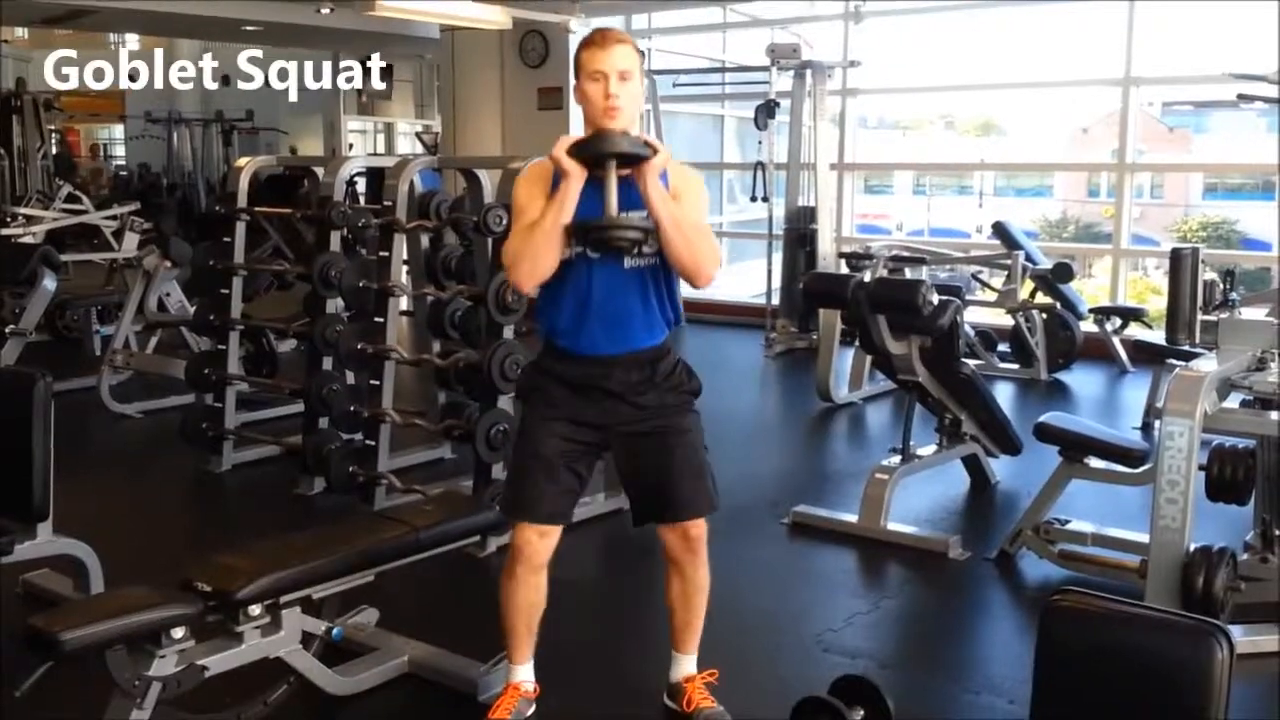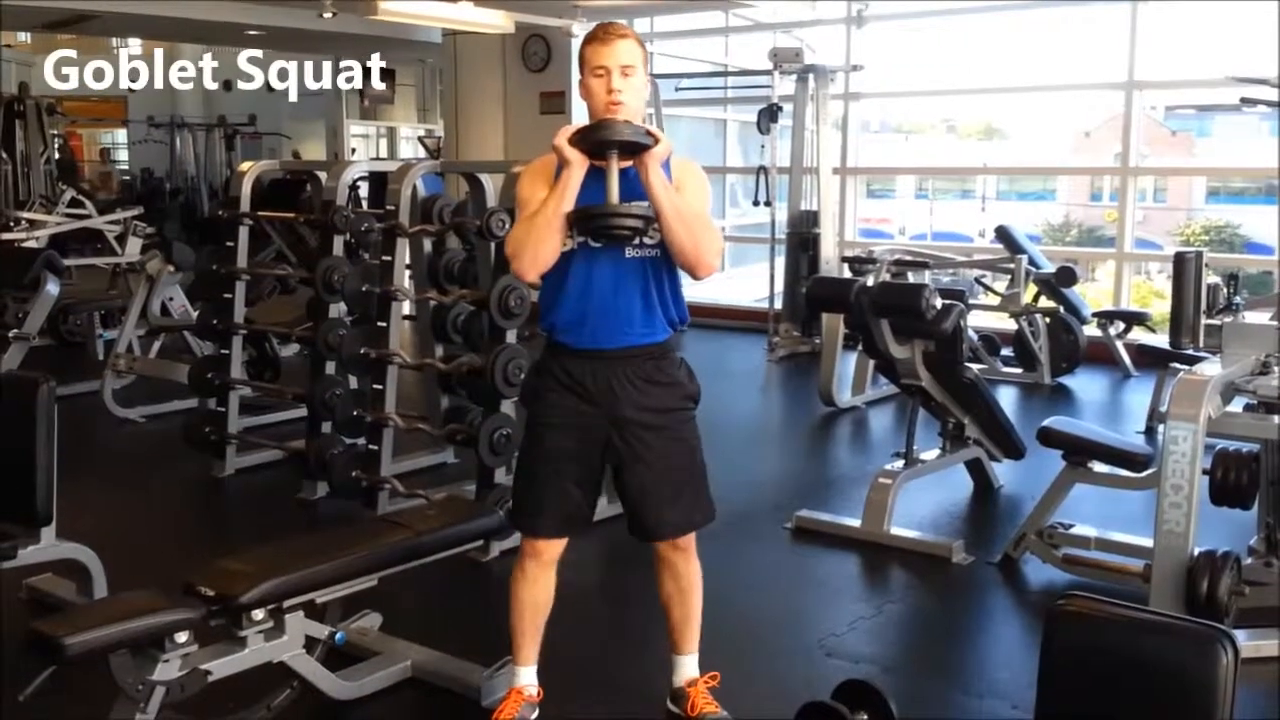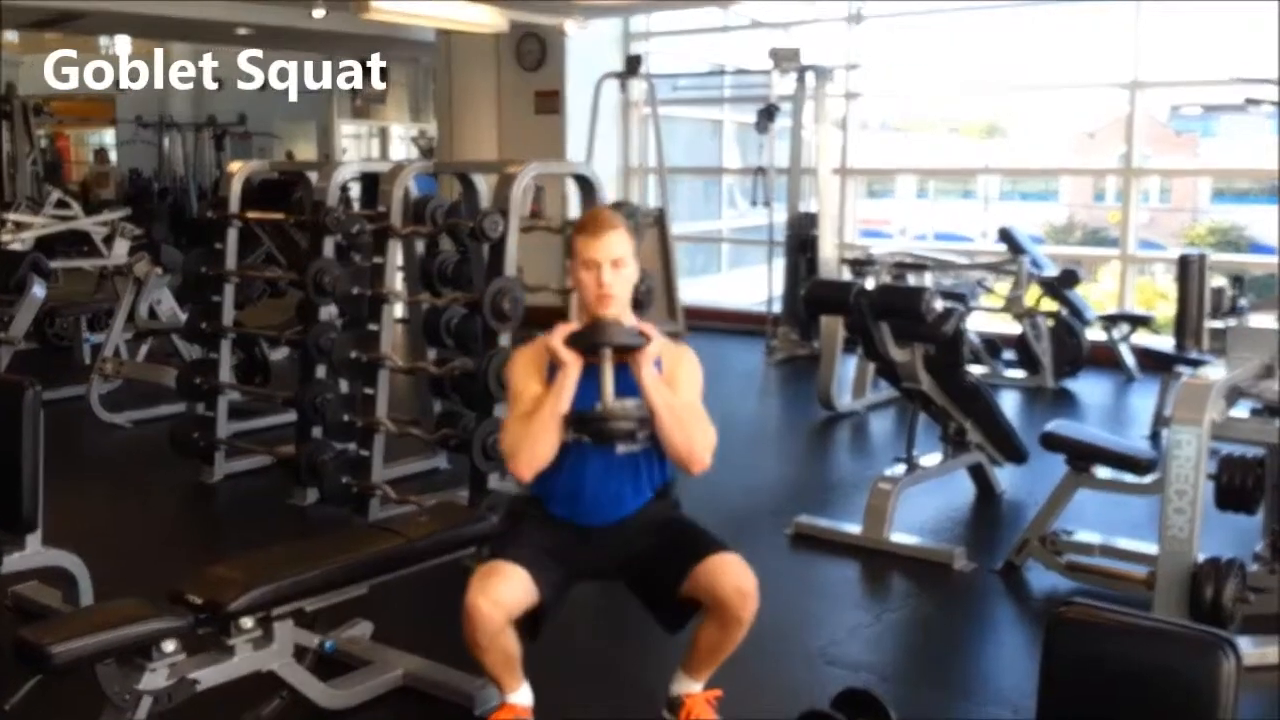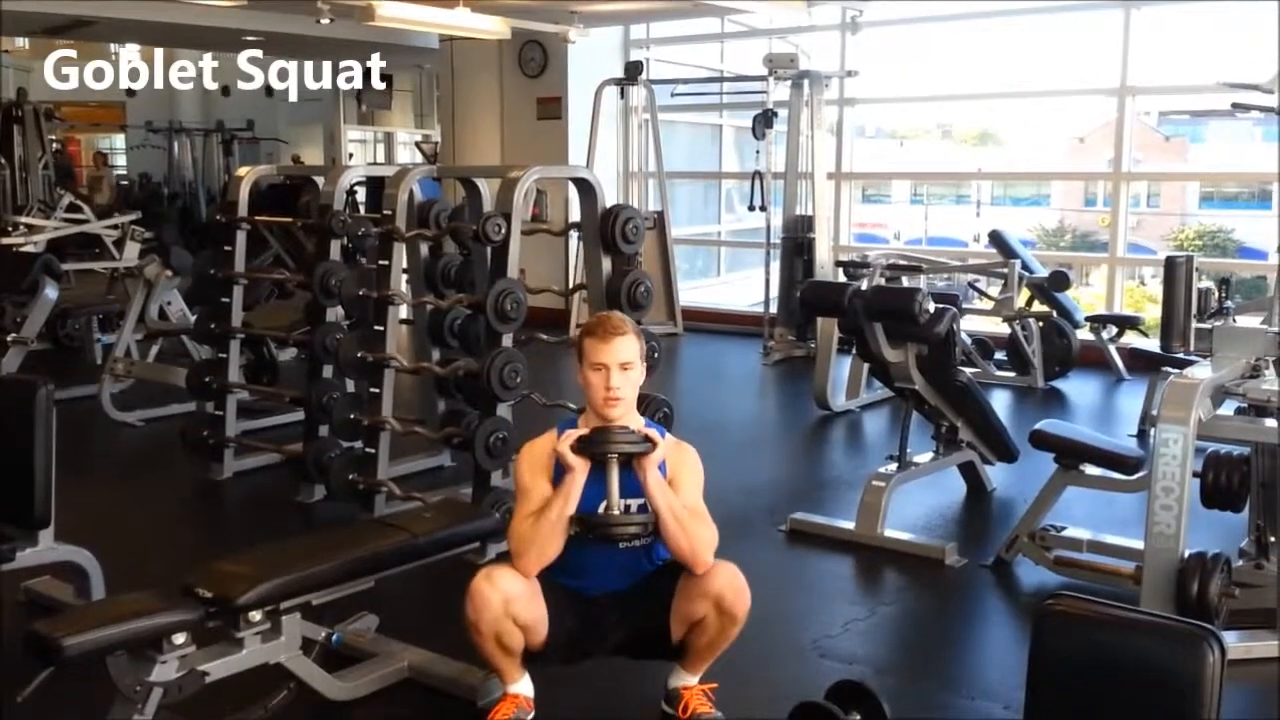
dt=0.7s
person 1, frame 1
left shoulder: (678, 178)
right shoulder: (542, 177)
left elbow: (703, 273)
right elbow: (524, 276)
left wrist: (650, 183)
right wrist: (573, 183)
left hip: (652, 378)
right hip: (566, 380)
left knee: (687, 537)
right knee: (531, 545)
person 1, frame 2
left shoulder: (680, 170)
right shoulder: (546, 170)
left elbow: (704, 261)
right elbow: (526, 265)
left wrist: (651, 173)
right wrist: (575, 171)
left hip: (651, 375)
right hip: (568, 376)
left knee: (676, 543)
right knee: (539, 546)
person 1, frame 3
left shoulder: (673, 357)
right shoulder: (536, 358)
left elbow: (697, 458)
right elbow: (523, 465)
left wrist: (645, 371)
right wrist: (569, 372)
left hip: (643, 521)
right hip: (555, 524)
left knee: (737, 589)
right knee: (483, 606)
person 1, frame 4
left shoulder: (676, 454)
right shoulder: (542, 453)
left elbow: (701, 560)
right elbow: (527, 562)
left wrist: (650, 476)
right wrist: (576, 476)
left hip: (646, 598)
right hip: (565, 602)
left knee: (726, 587)
right knee: (488, 591)
left ankle: (684, 687)
